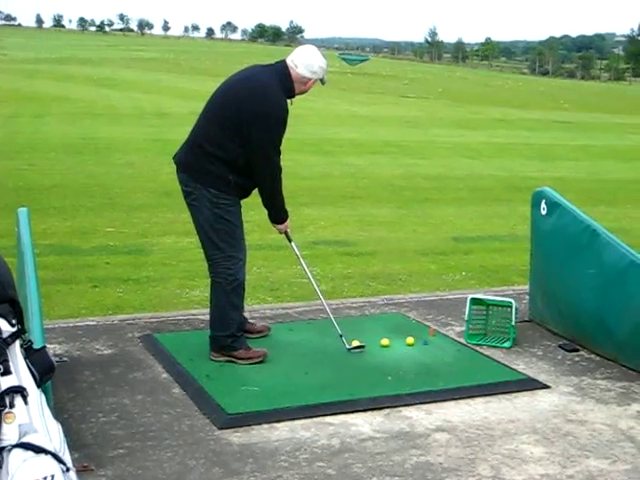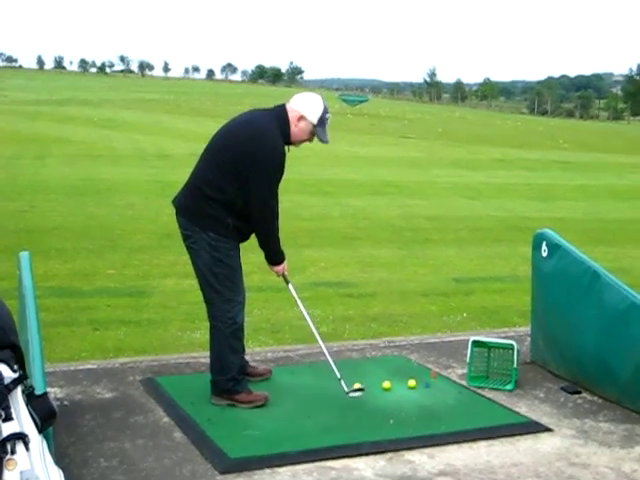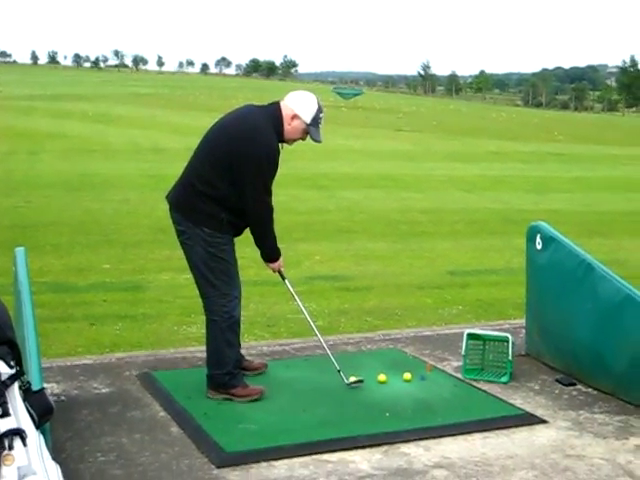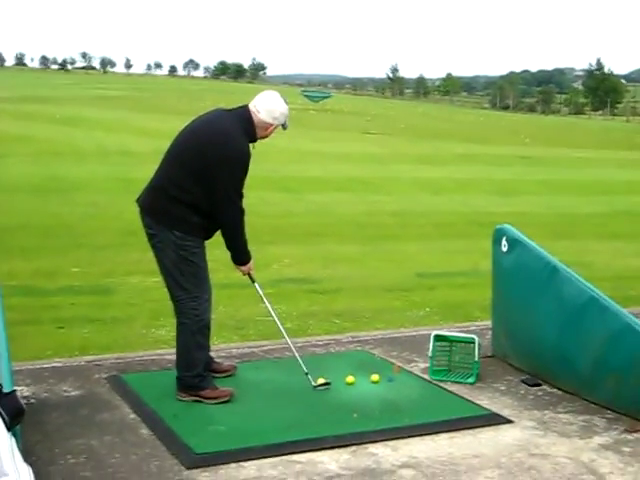
dt=0.7s
person 1, frame 1
left shoulder: (260, 77)
right shoulder: (270, 101)
right elbow: (266, 163)
right wrist: (278, 215)
left hip: (205, 171)
right hip: (210, 180)
left knee: (230, 257)
right knee: (228, 261)
left ankle: (233, 321)
right ankle: (225, 342)
person 1, frame 2
left shoulder: (261, 123)
right shoulder: (267, 143)
right elbow: (263, 205)
left wrist: (272, 252)
right wrist: (275, 256)
left hip: (206, 215)
right hip: (209, 223)
left knee: (230, 299)
right knee: (227, 304)
left ankle: (235, 364)
right ankle: (227, 386)
person 1, frame 3
left shoulder: (254, 119)
right shoulder: (260, 140)
right elbow: (257, 203)
right wrist: (271, 253)
left hip: (200, 210)
right hip: (203, 218)
left knee: (226, 294)
right knee: (223, 299)
left ankle: (230, 358)
right ankle: (223, 380)
person 1, frame 4
left shoulder: (223, 122)
right shoulder: (232, 145)
right elbow: (229, 207)
right wrist: (241, 256)
left hip: (168, 212)
right hip: (174, 222)
left knee: (196, 296)
right knee: (194, 301)
left ankle: (200, 361)
right ankle: (192, 382)
